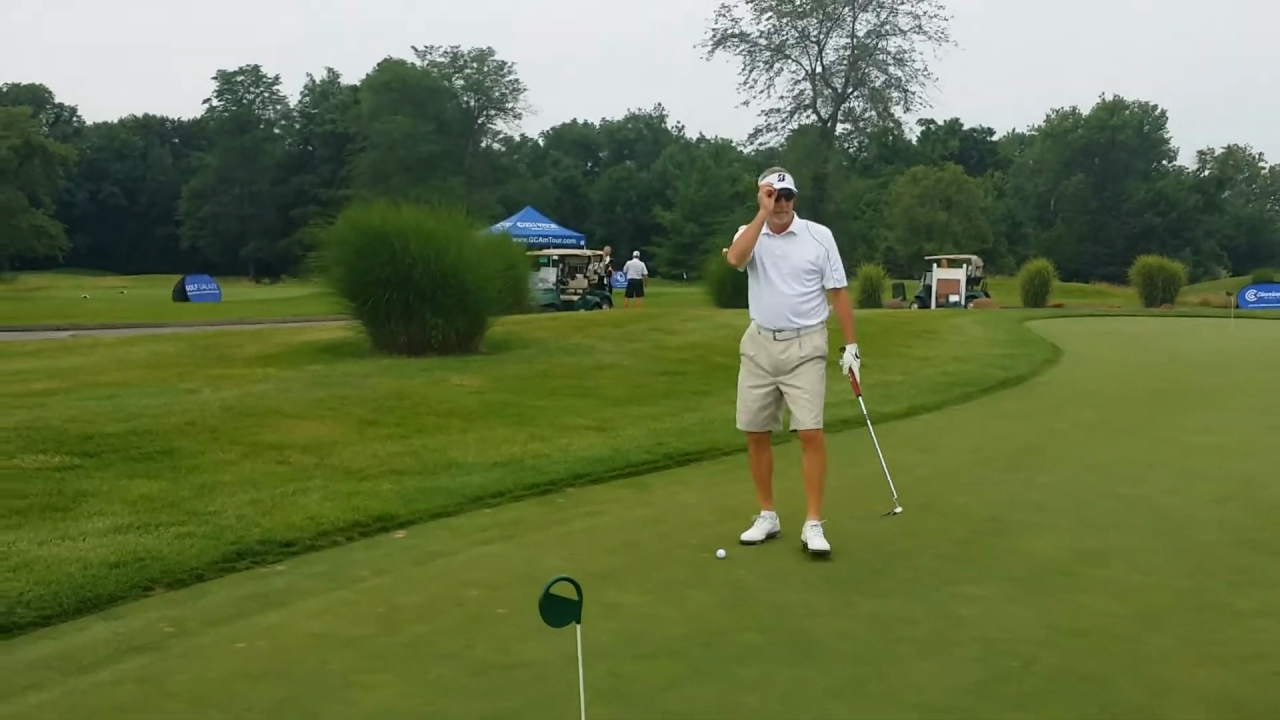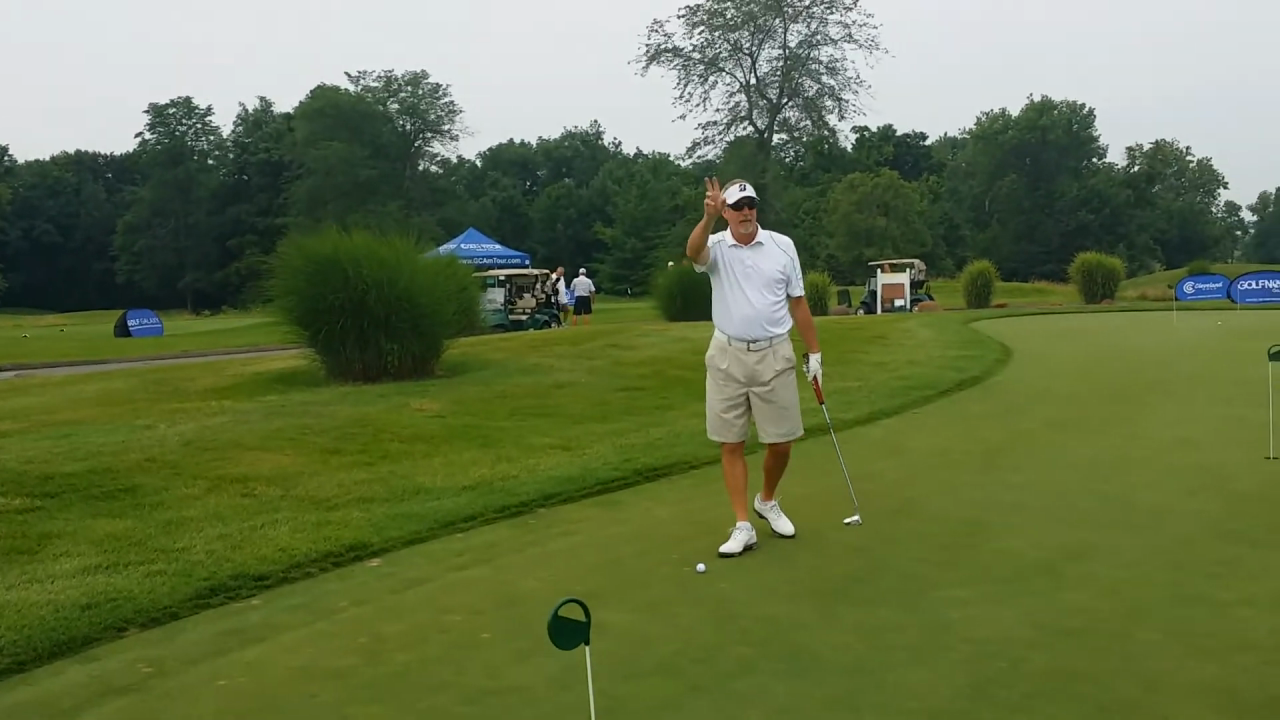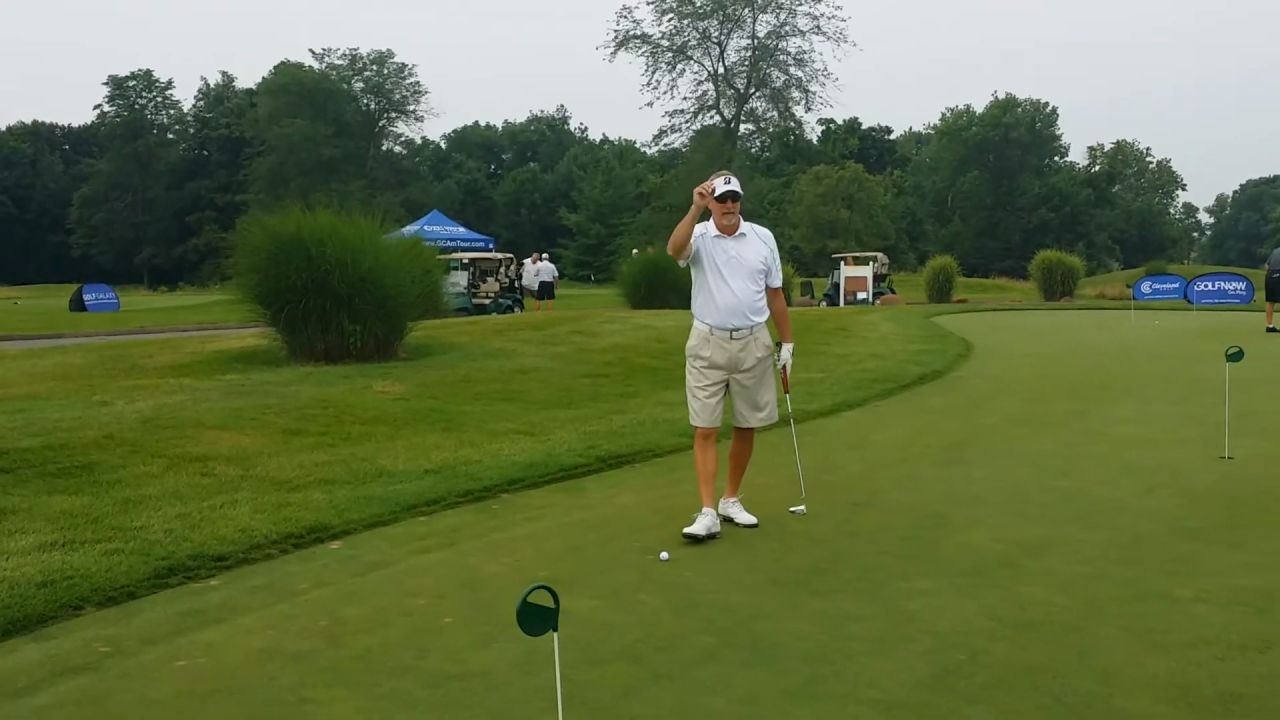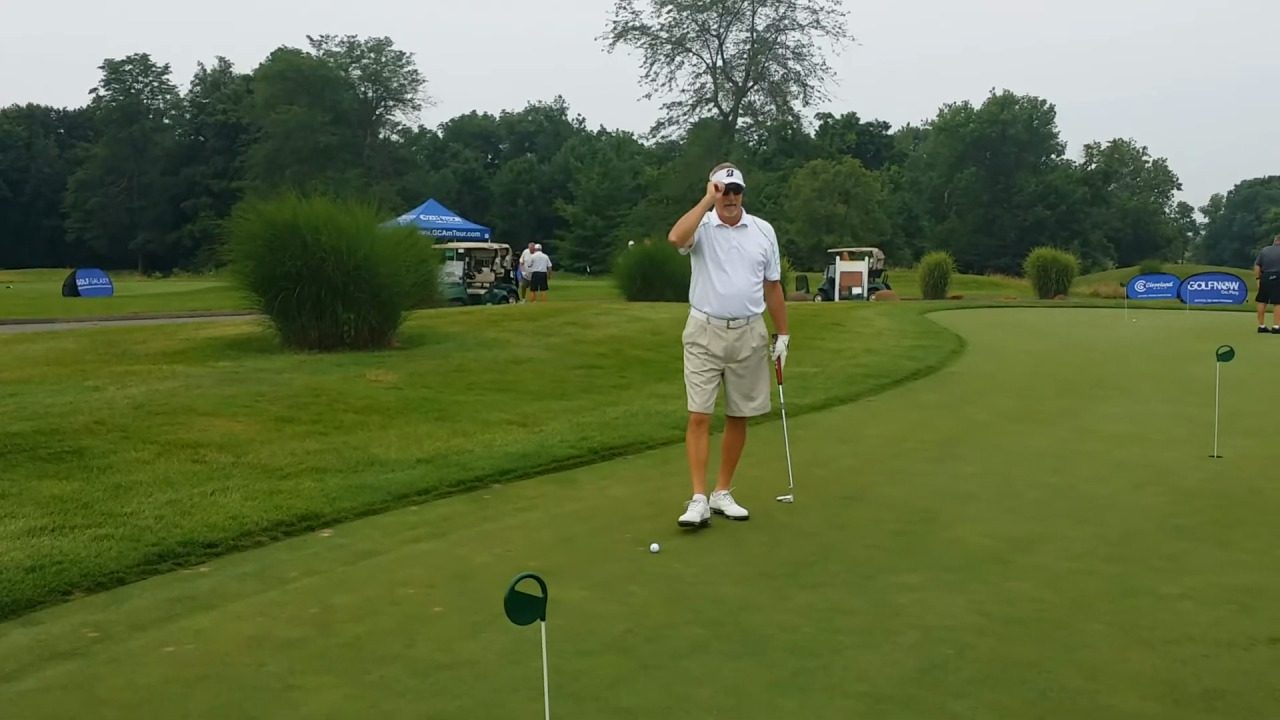
dt=0.4s
person 1, frame 1
left shoulder: (819, 235)
right shoulder: (749, 234)
left elbow: (838, 294)
right elbow: (734, 259)
left wrist: (850, 346)
right wrist: (763, 214)
left hip: (805, 346)
right hip: (759, 345)
left knee: (810, 433)
right knee: (756, 434)
left ankle: (814, 524)
right ankle: (767, 516)
person 1, frame 2
left shoulder: (783, 245)
right shoulder: (715, 247)
left elbow: (798, 304)
right elbow: (693, 251)
left wrist: (814, 353)
right wrist: (709, 215)
left hip: (774, 355)
right hip: (727, 357)
left knee: (780, 442)
right knee: (731, 446)
left ankle: (768, 501)
right ankle: (743, 527)
person 1, frame 3
left shoulder: (763, 238)
right shoulder: (698, 237)
left elbow: (775, 295)
right elbow: (673, 251)
left wrist: (787, 343)
right wrist: (696, 208)
left hip: (753, 344)
right hip: (708, 345)
left knee: (746, 428)
right knee: (705, 430)
left ankle: (731, 500)
right ankle: (708, 514)
person 1, frame 4
left shoulder: (764, 231)
right shoulder: (700, 227)
left elbow: (773, 288)
right elbow: (676, 238)
left wrist: (783, 336)
right wrist: (708, 201)
left hip: (749, 334)
right hip: (704, 333)
left knee: (739, 418)
right knee: (698, 417)
left ankle: (722, 494)
right ankle: (698, 500)
